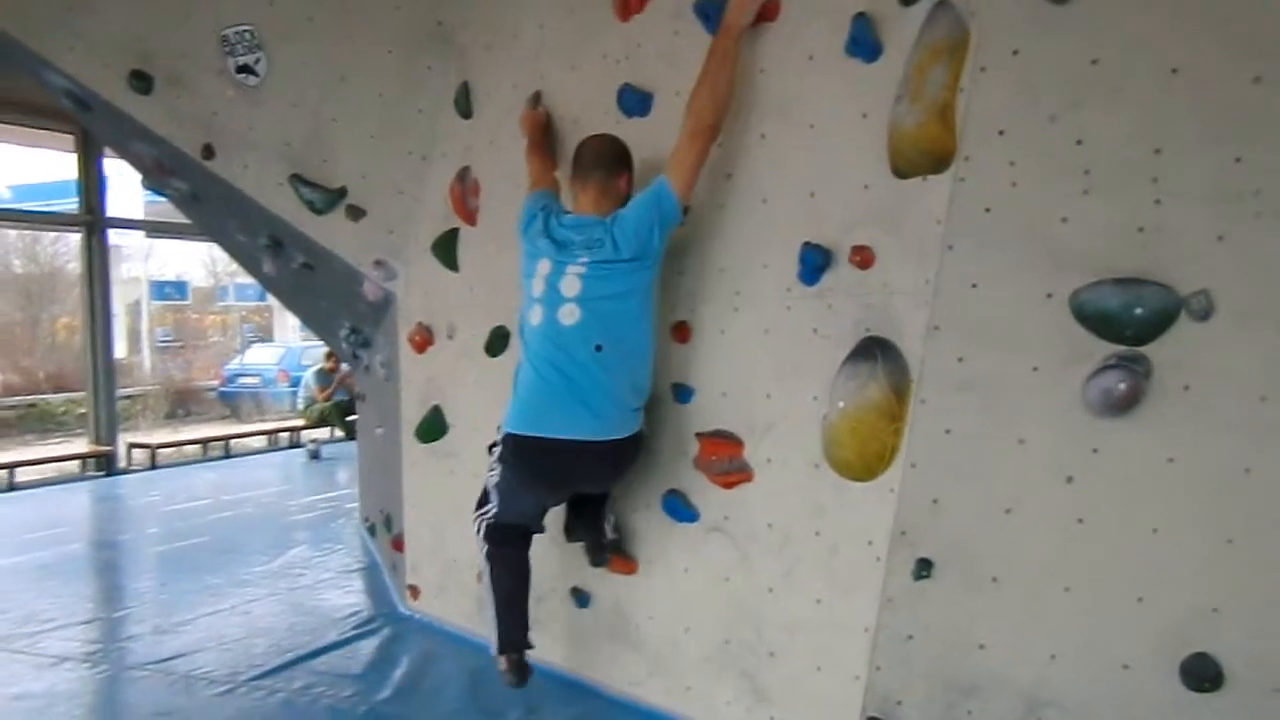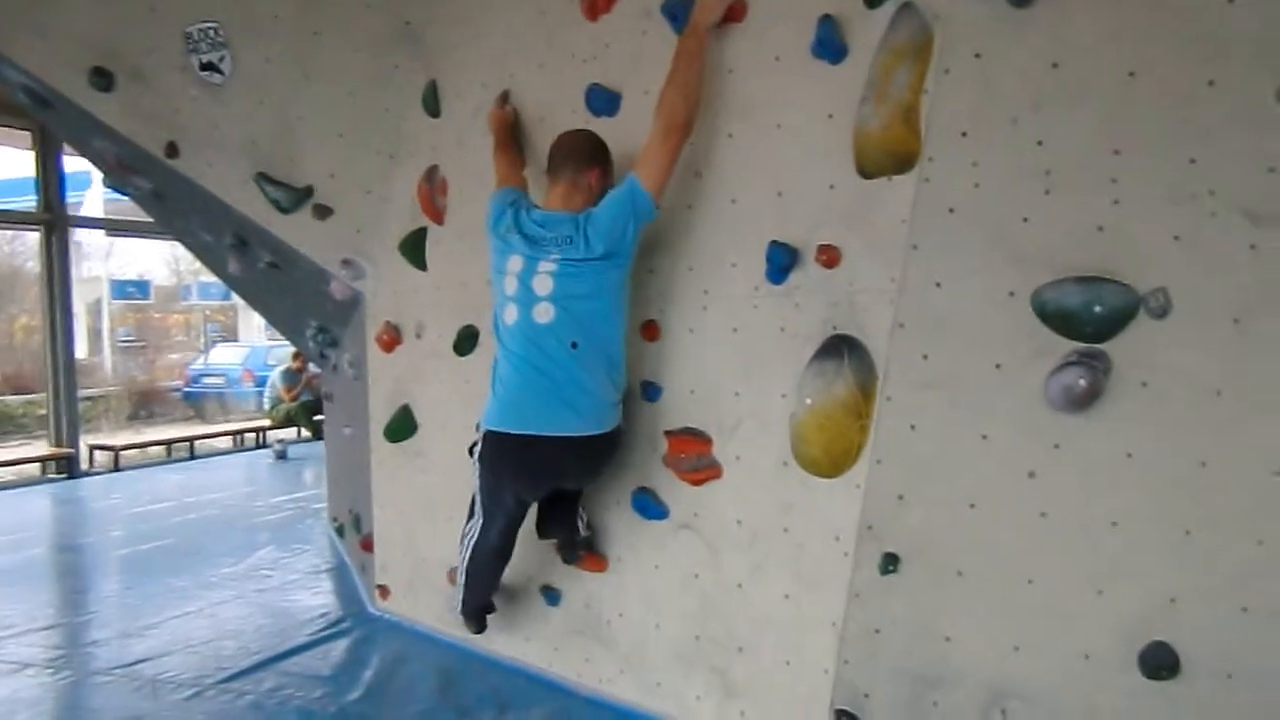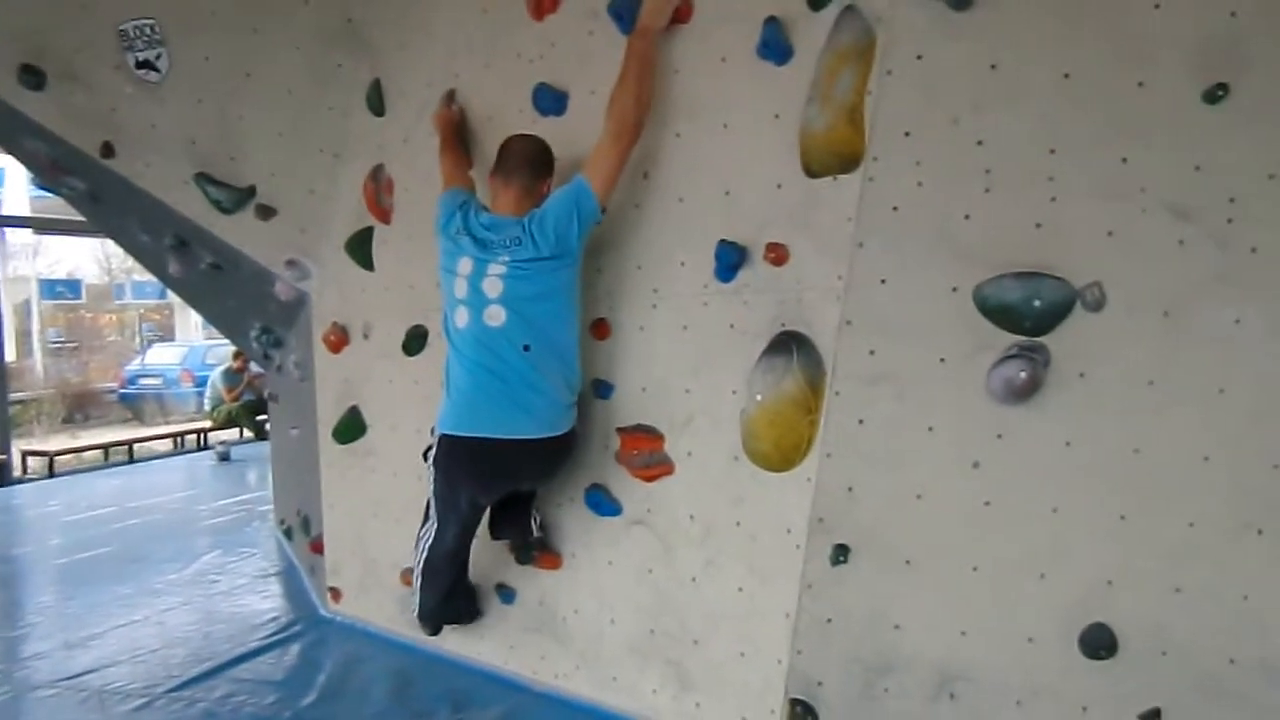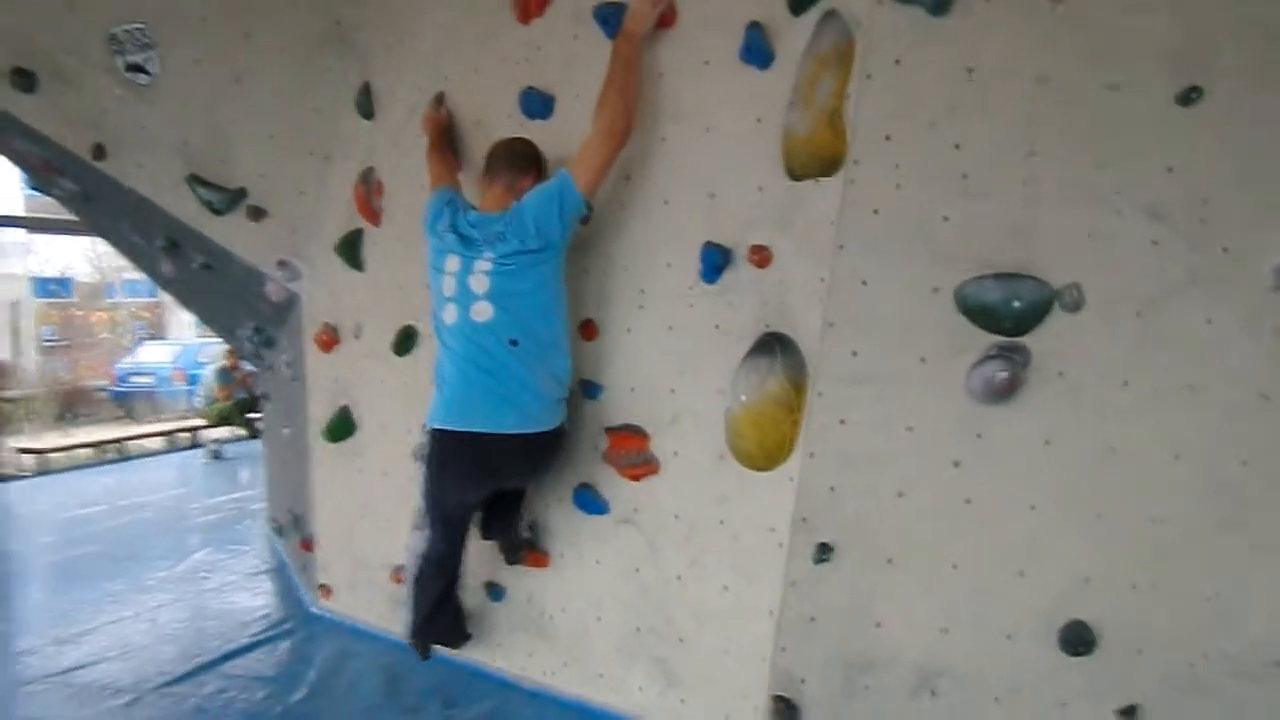
dt=0.4s
person 1, frame 1
left shoulder: (539, 229)
right shoulder: (635, 234)
left elbow: (541, 166)
right elbow: (700, 130)
left wrist: (536, 134)
left hip: (530, 446)
right hip: (611, 449)
left knee: (502, 521)
left ankle: (510, 644)
right ankle: (593, 529)
person 1, frame 2
left shoulder: (509, 226)
right shoulder: (608, 232)
left elbow: (507, 163)
right elbow: (671, 129)
left wrist: (503, 128)
left hip: (511, 439)
right hip: (589, 443)
left knee: (490, 529)
left ankle: (473, 608)
right ankle: (566, 529)
person 1, frame 3
left shoulder: (456, 228)
right shoulder: (555, 233)
left elbow: (454, 165)
right elbow: (621, 131)
left wrist: (450, 129)
left hip: (466, 441)
right hip: (545, 443)
left knee: (446, 531)
left ankle: (436, 611)
right ankle: (519, 528)
person 1, frame 4
left shoulder: (445, 226)
right shoulder: (537, 226)
left elbow: (443, 167)
right elbow: (611, 134)
left wrist: (438, 132)
left hip: (457, 437)
right hip: (535, 438)
left knee: (441, 537)
left ankle: (430, 633)
right ankle: (509, 529)
